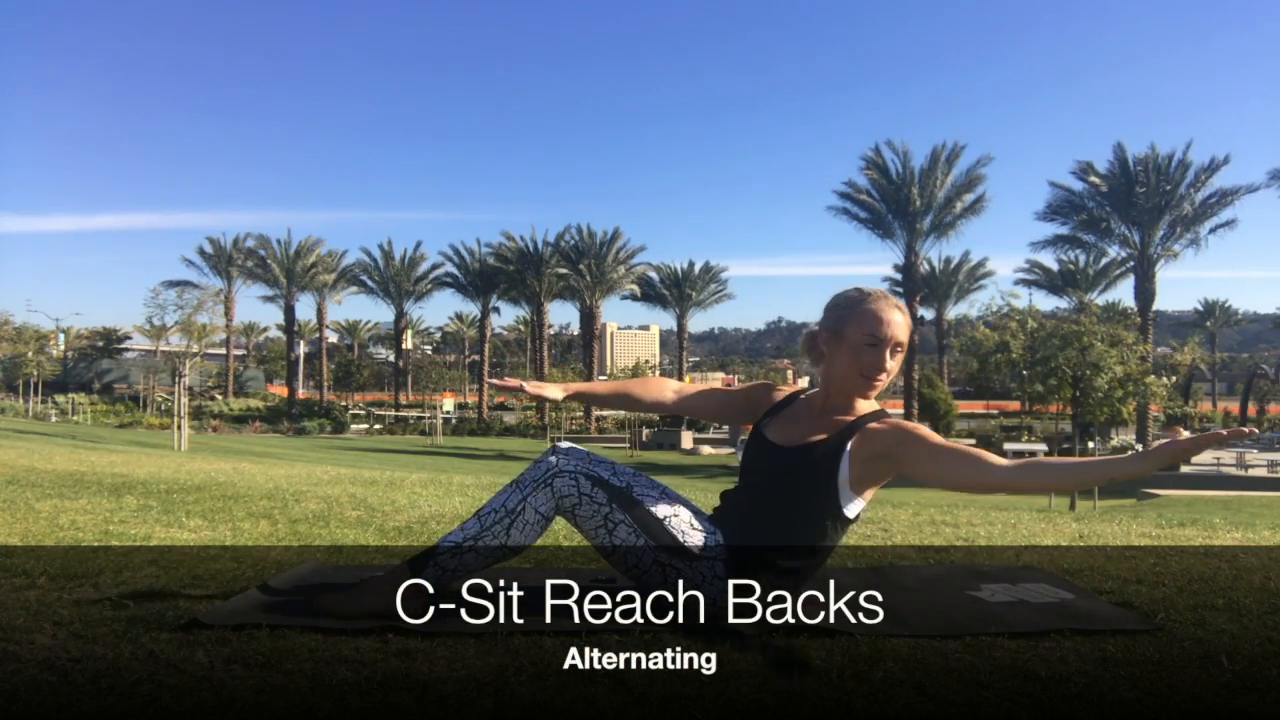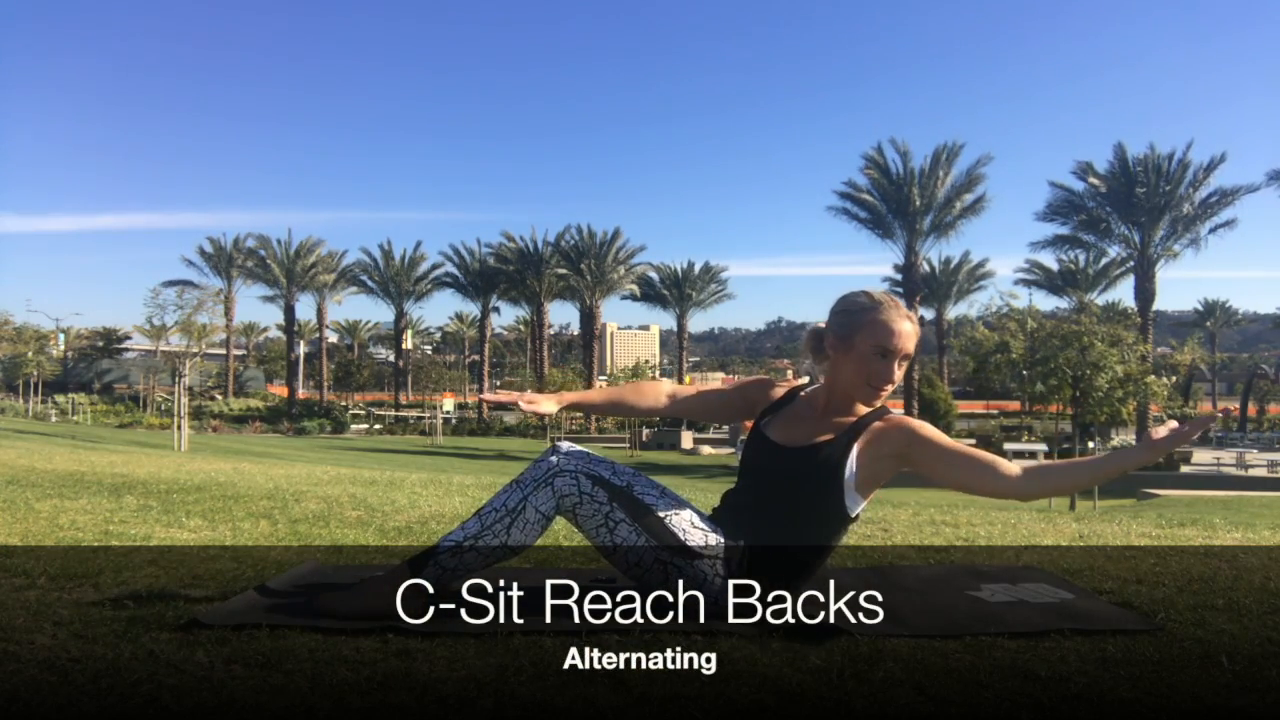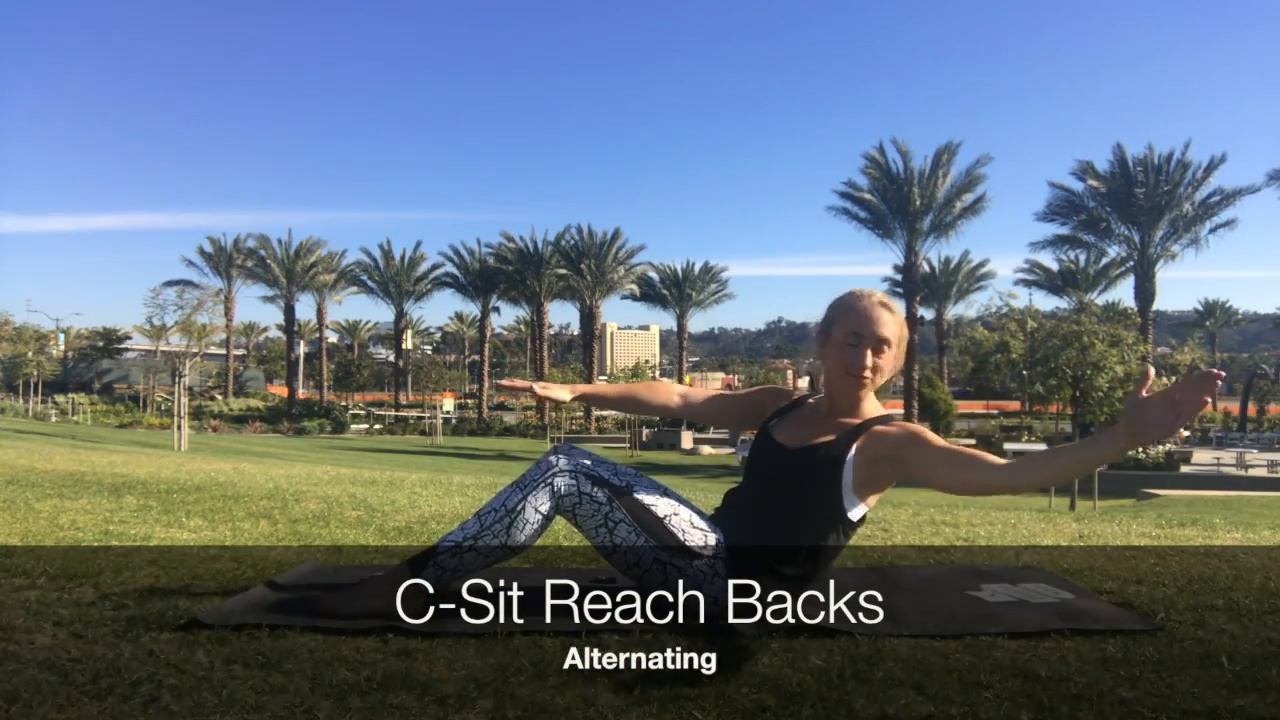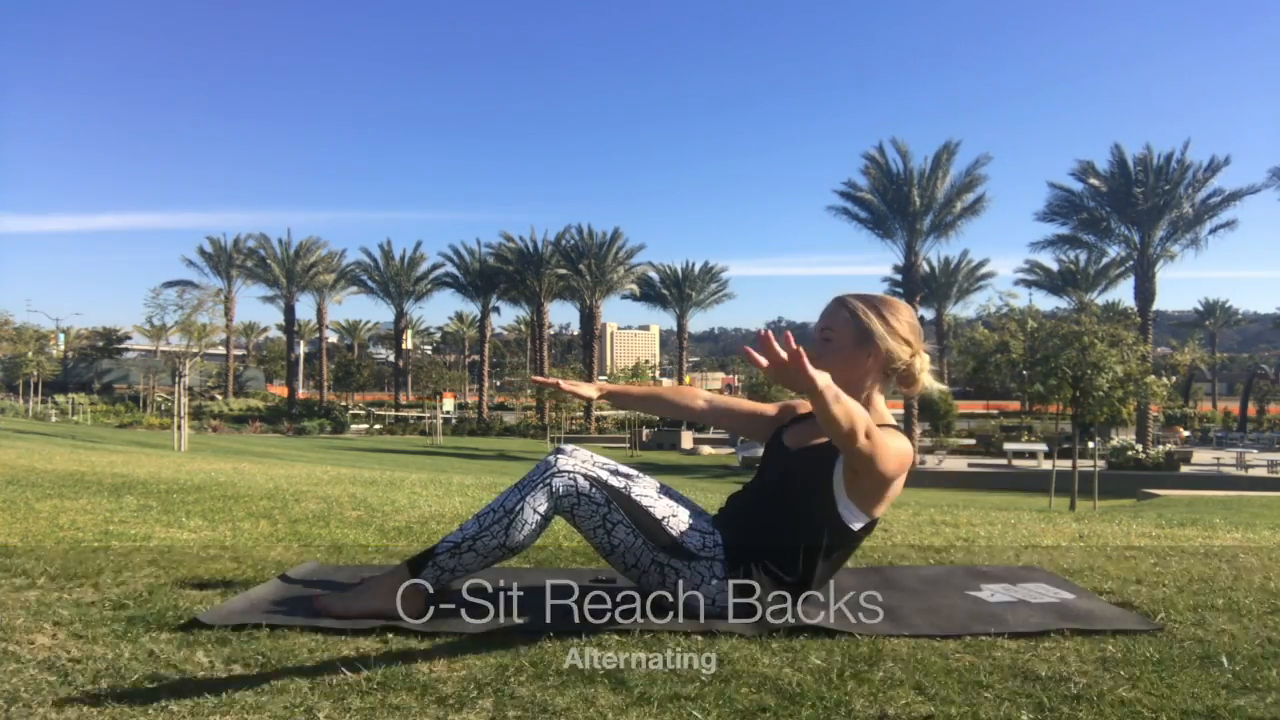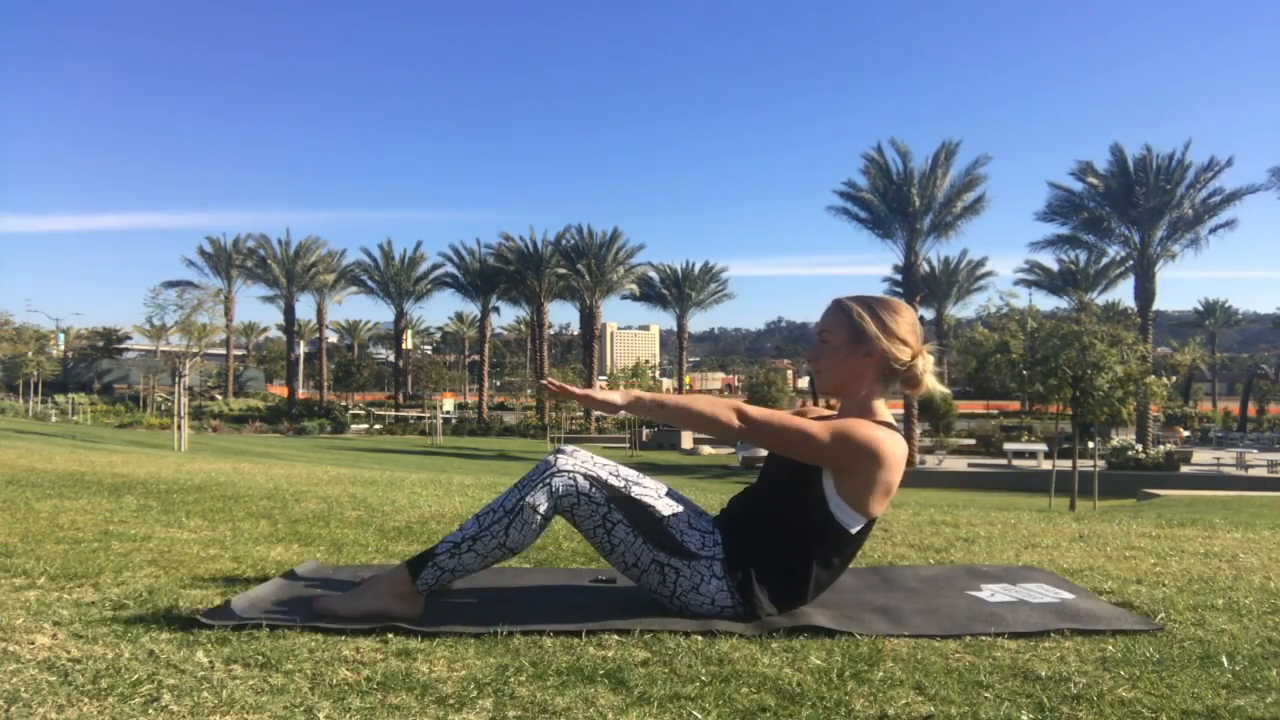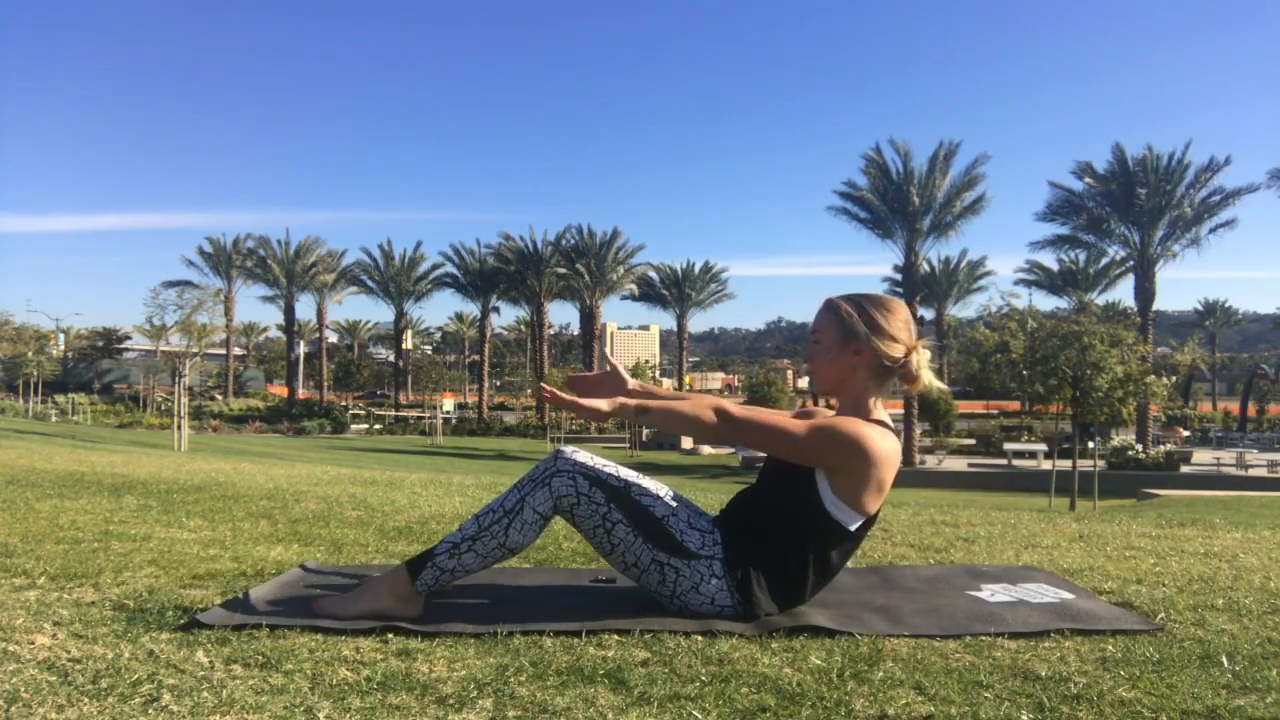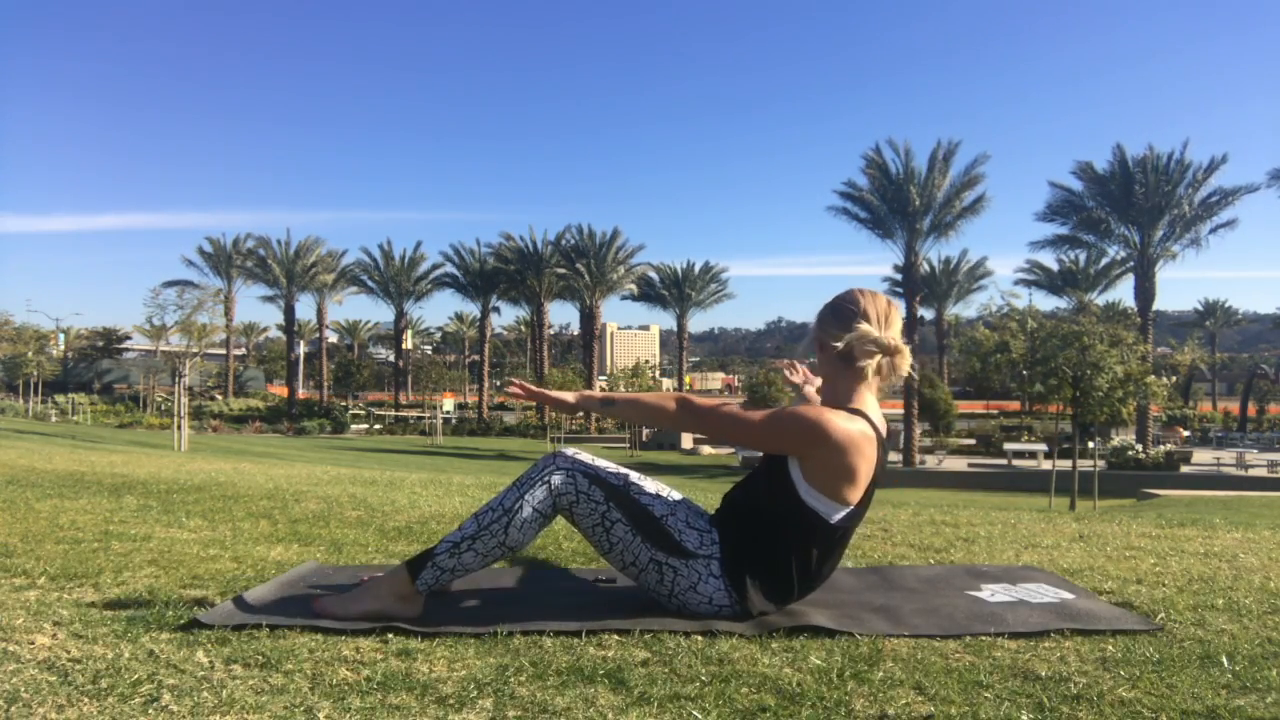
dt=0.3s
person 1, frame 1
left shoulder: (883, 441)
right shoulder: (774, 404)
left elbow: (1005, 473)
right elbow: (671, 394)
left wrist: (1151, 459)
right wrist: (569, 389)
left hip: (735, 587)
right hip: (713, 558)
left knee: (562, 476)
right knee: (564, 463)
left ankle: (411, 584)
right ankle: (423, 576)
person 1, frame 2
left shoulder: (891, 437)
right shoulder: (773, 398)
left elbow: (1019, 480)
right elbow: (668, 398)
left wrist: (1147, 451)
right wrist: (562, 399)
left hip: (742, 588)
right hip: (709, 558)
left knee: (561, 478)
right knee: (563, 463)
left ankle: (416, 584)
right ankle: (429, 573)
person 1, frame 3
left shoulder: (888, 441)
right shoulder: (782, 405)
left elbow: (1004, 474)
right elbow: (678, 398)
left wrist: (1125, 435)
right wrist: (575, 391)
left hip: (738, 585)
right hip: (710, 557)
left knee: (563, 478)
right knee: (566, 464)
left ankle: (415, 582)
right ankle: (428, 574)
person 1, frame 4
left shoulder: (887, 449)
right shoulder: (803, 419)
left elbow: (862, 432)
right elbow: (700, 407)
left wrist: (821, 387)
right wrist: (603, 391)
left hip: (736, 586)
right hip: (719, 553)
left knee: (562, 476)
right knee: (571, 464)
left ankle: (409, 587)
right ankle: (419, 576)
person 1, frame 5
left shoulder: (874, 446)
right shoulder: (826, 424)
left elbow: (741, 422)
right elbow: (724, 417)
left wrist: (629, 399)
right wrist: (622, 400)
left hip: (729, 584)
right hip: (721, 554)
left knee: (562, 478)
right knee: (570, 465)
left ankle: (408, 585)
right ankle: (417, 575)
person 1, frame 6
left shoulder: (862, 442)
right shoulder: (840, 423)
left elbow: (729, 424)
right elbow: (743, 419)
left wrist: (619, 407)
right wrist: (634, 390)
left hip: (727, 583)
right hip: (726, 556)
left knee: (562, 476)
right knee: (570, 467)
left ankle: (408, 586)
right ankle: (417, 576)
person 1, frame 7
left shoulder: (830, 430)
right shoulder: (857, 420)
left elbow: (695, 415)
left wrist: (584, 400)
right wrist: (812, 391)
left hip: (722, 582)
right hip: (726, 559)
left knee: (560, 476)
right knee: (566, 470)
left ankle: (408, 586)
right ankle: (418, 576)
